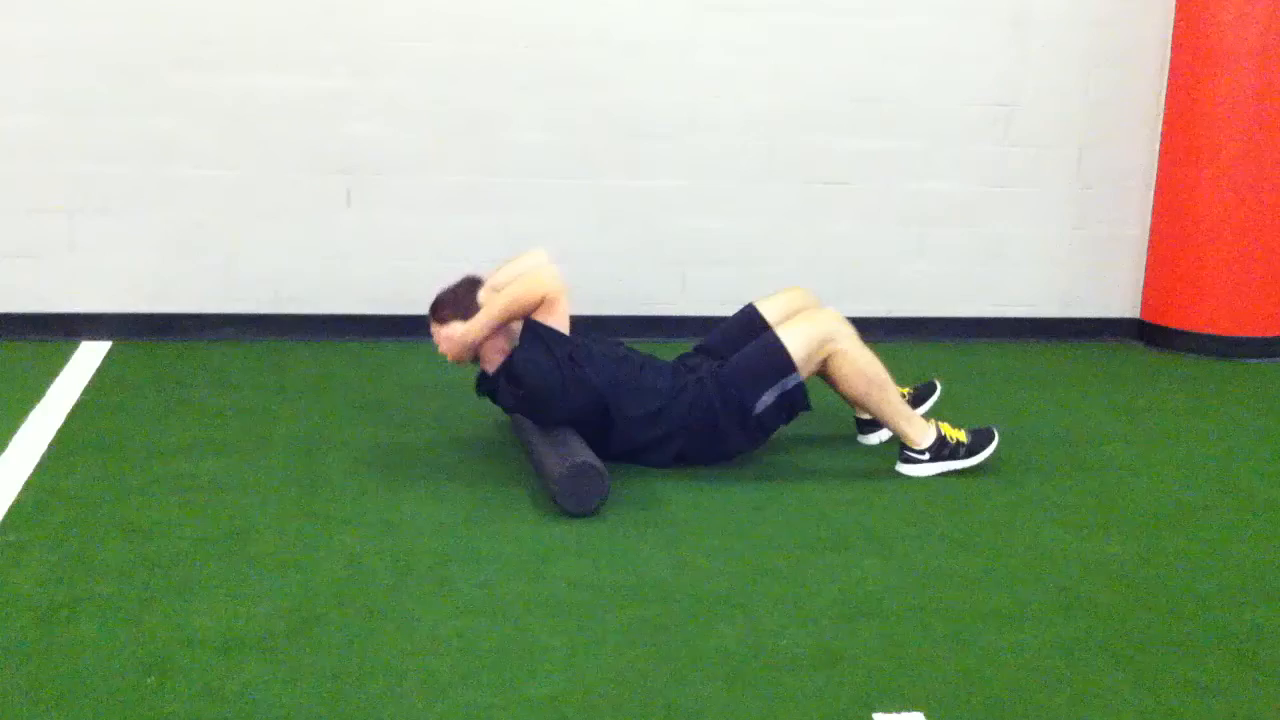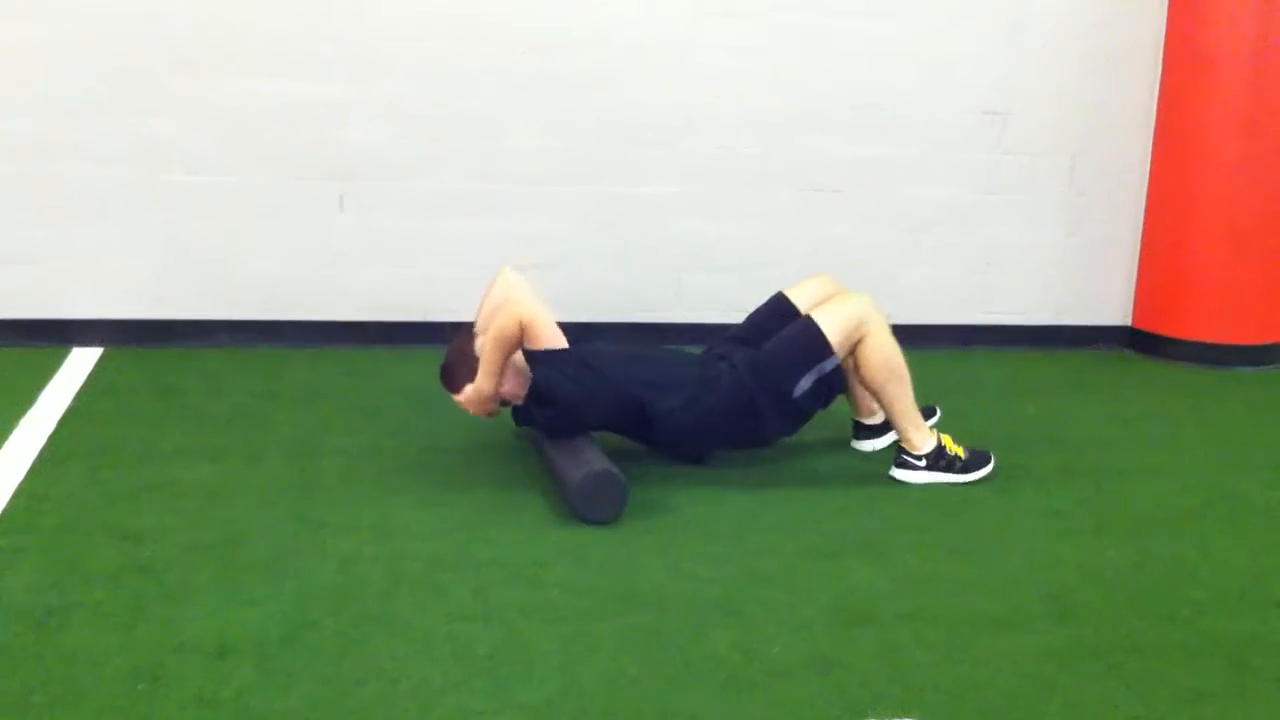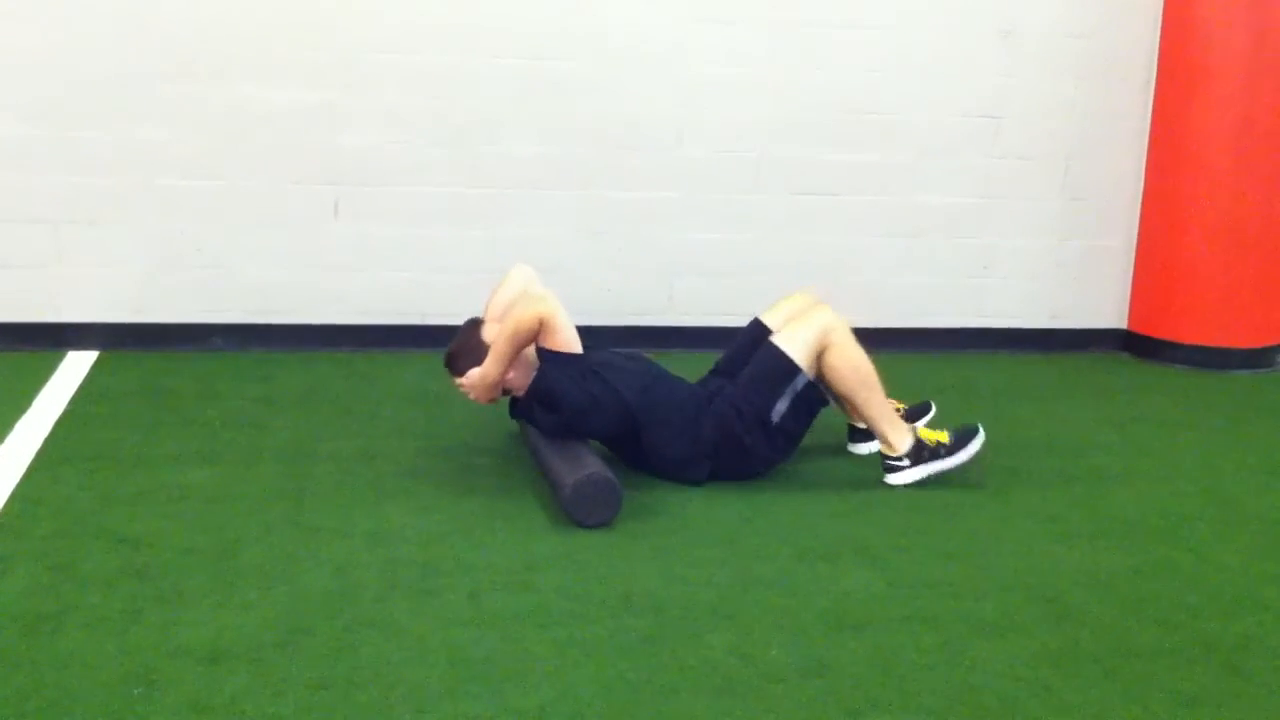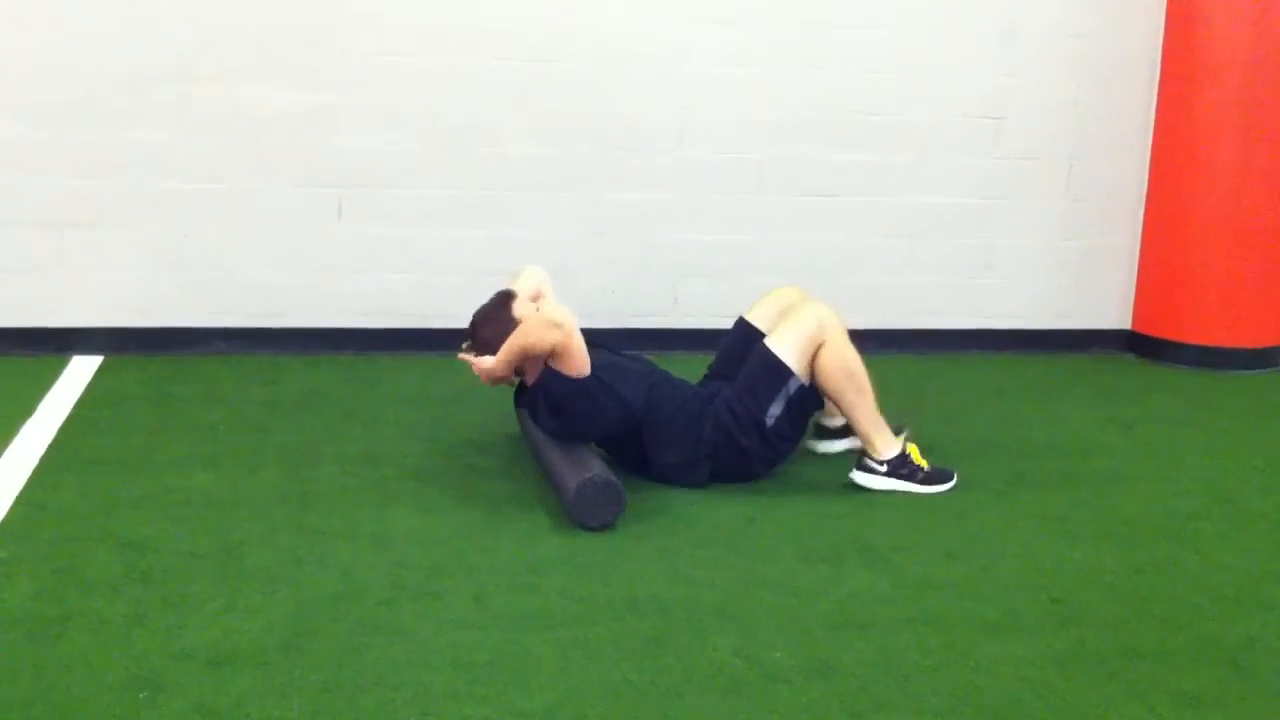
dt=0.5s
person 1, frame 1
left shoulder: (514, 369)
right shoulder: (531, 376)
left elbow: (536, 261)
right elbow: (550, 280)
left wrist: (480, 293)
right wrist: (475, 325)
left hip: (686, 380)
right hip: (702, 417)
left knee: (799, 301)
right knee: (829, 327)
left ankle: (875, 410)
right ankle: (923, 444)
person 1, frame 2
left shoulder: (541, 389)
right shoulder: (555, 397)
left elbow: (510, 283)
right elbow: (519, 308)
left wrist: (473, 347)
right wrist: (485, 386)
left hip: (716, 369)
right hip: (738, 401)
left knee: (825, 288)
right knee: (861, 313)
left ankle: (872, 421)
right ankle: (919, 452)
person 1, frame 3
left shoulder: (538, 389)
right shoulder: (557, 394)
left elbow: (521, 278)
right elbow: (543, 306)
left wrist: (483, 334)
right wrist: (490, 371)
left hip: (708, 404)
right hip: (729, 437)
left knee: (804, 304)
right knee: (824, 323)
left ankle: (869, 422)
right ankle: (904, 450)
person 1, frame 4
left shoulder: (539, 387)
right shoulder: (563, 397)
left elbow: (535, 277)
right elbow: (558, 323)
left wrist: (491, 336)
right wrist: (500, 362)
left hip: (706, 404)
right hip: (727, 441)
left knee: (789, 299)
right knee: (818, 320)
left ankle: (835, 422)
right ankle: (884, 456)
